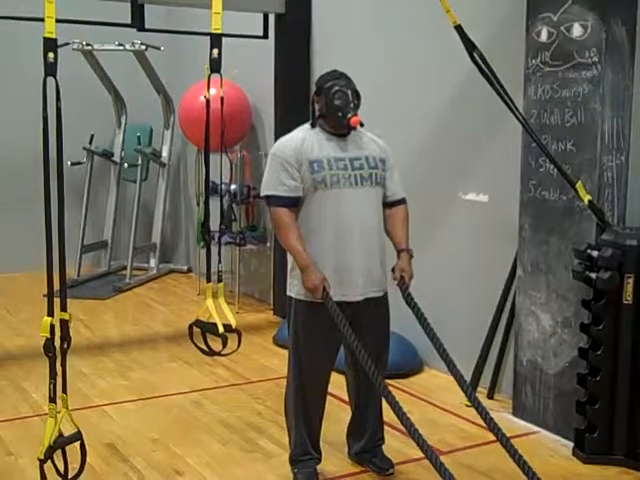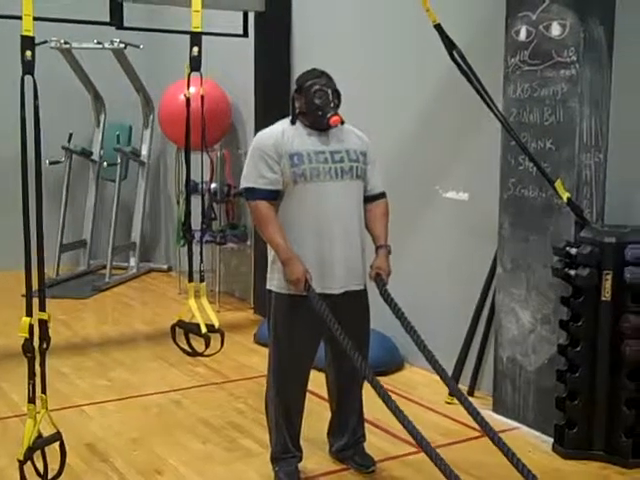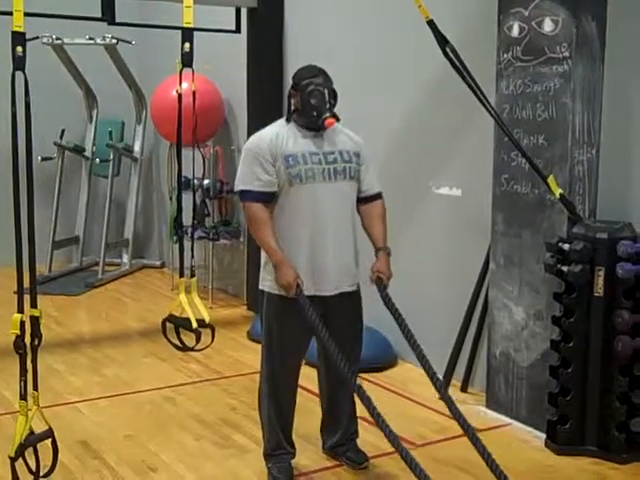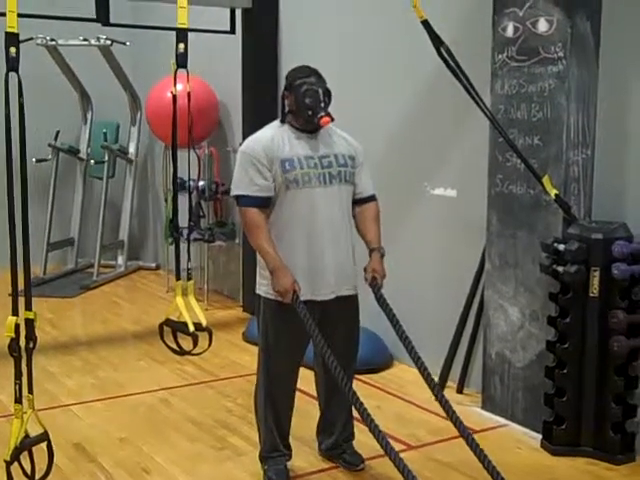
dt=1s
person 1, frame 1
left shoulder: (376, 147)
right shoulder: (292, 147)
left elbow: (394, 205)
right elbow: (281, 212)
left wrist: (403, 252)
right wrist: (307, 266)
left hip: (371, 285)
right hip: (317, 287)
left knee: (370, 371)
right knee: (309, 376)
left ankle: (366, 446)
person 1, frame 2
left shoulder: (358, 142)
right shoulder: (272, 141)
left elbow: (374, 199)
right elbow: (261, 205)
left wrist: (382, 248)
right wrist: (289, 260)
left hip: (351, 280)
right hip: (297, 283)
left knee: (350, 367)
right knee: (289, 372)
left ankle: (348, 443)
person 1, frame 3
left shoulder: (352, 143)
right shoulder: (266, 143)
left elbow: (370, 201)
right elbow: (255, 208)
left wrist: (381, 251)
right wrist: (281, 263)
left hip: (343, 280)
right hip: (289, 283)
left knee: (342, 365)
right knee: (281, 370)
left ankle: (341, 439)
person 1, frame 4
left shoulder: (347, 145)
right shoulder: (261, 146)
left elbow: (364, 203)
right elbow: (252, 212)
left wrist: (375, 251)
right wrist: (277, 268)
left hip: (341, 284)
right hip: (286, 286)
left knee: (339, 368)
right knee: (278, 373)
left ankle: (336, 441)
